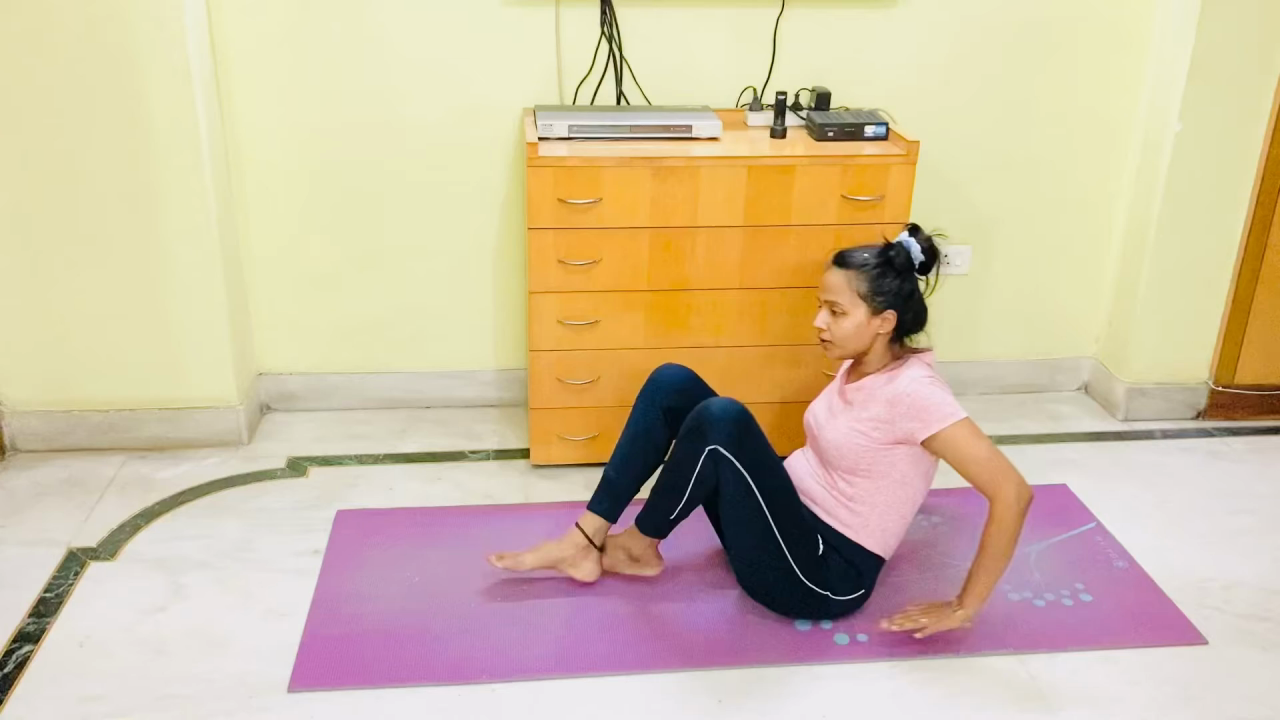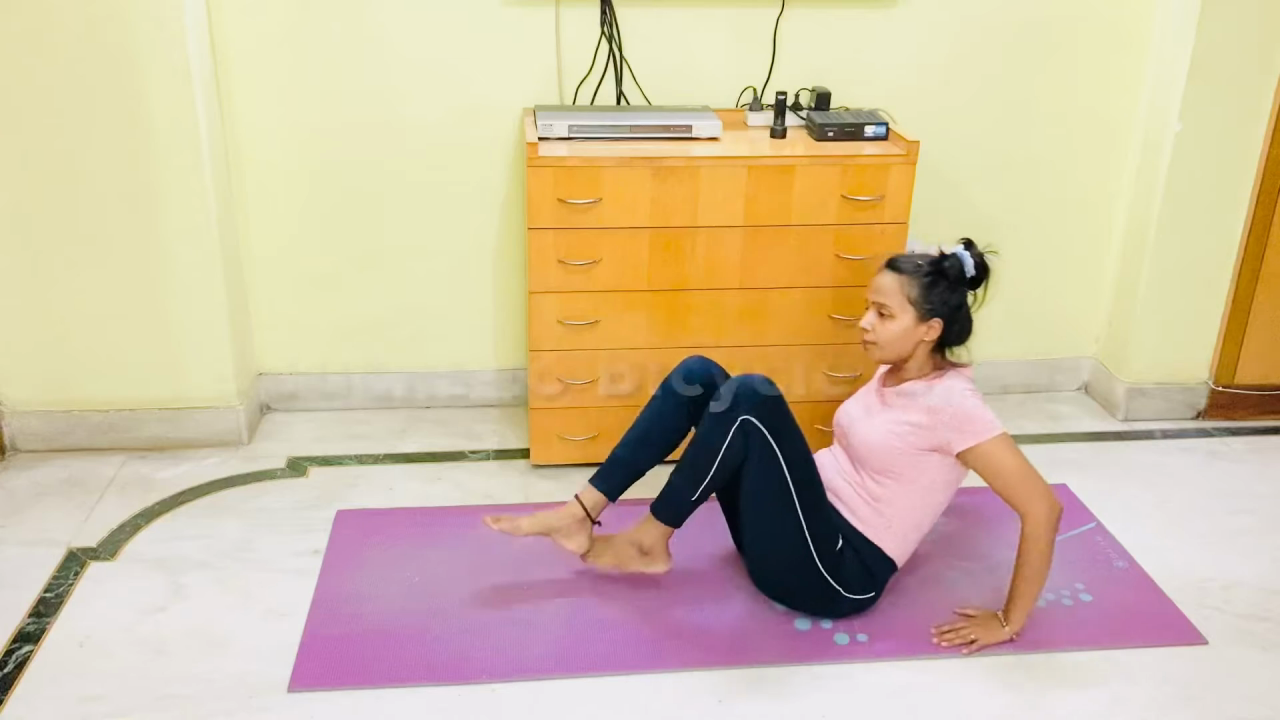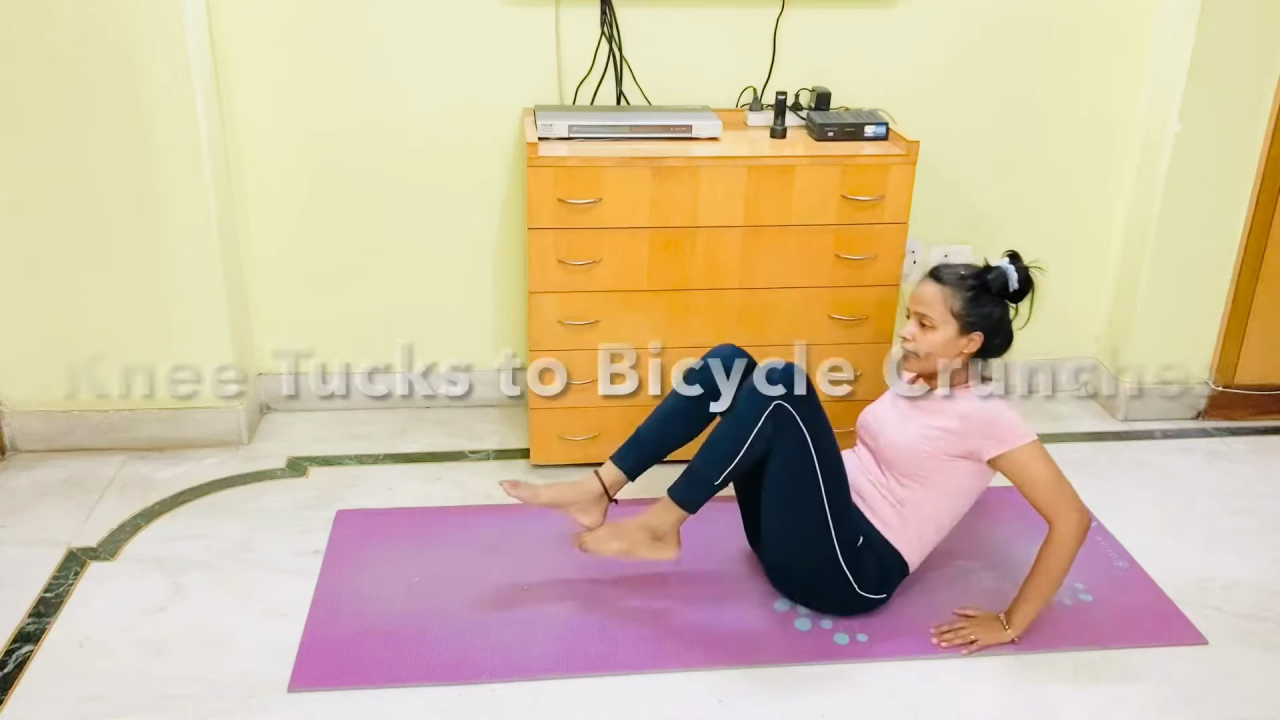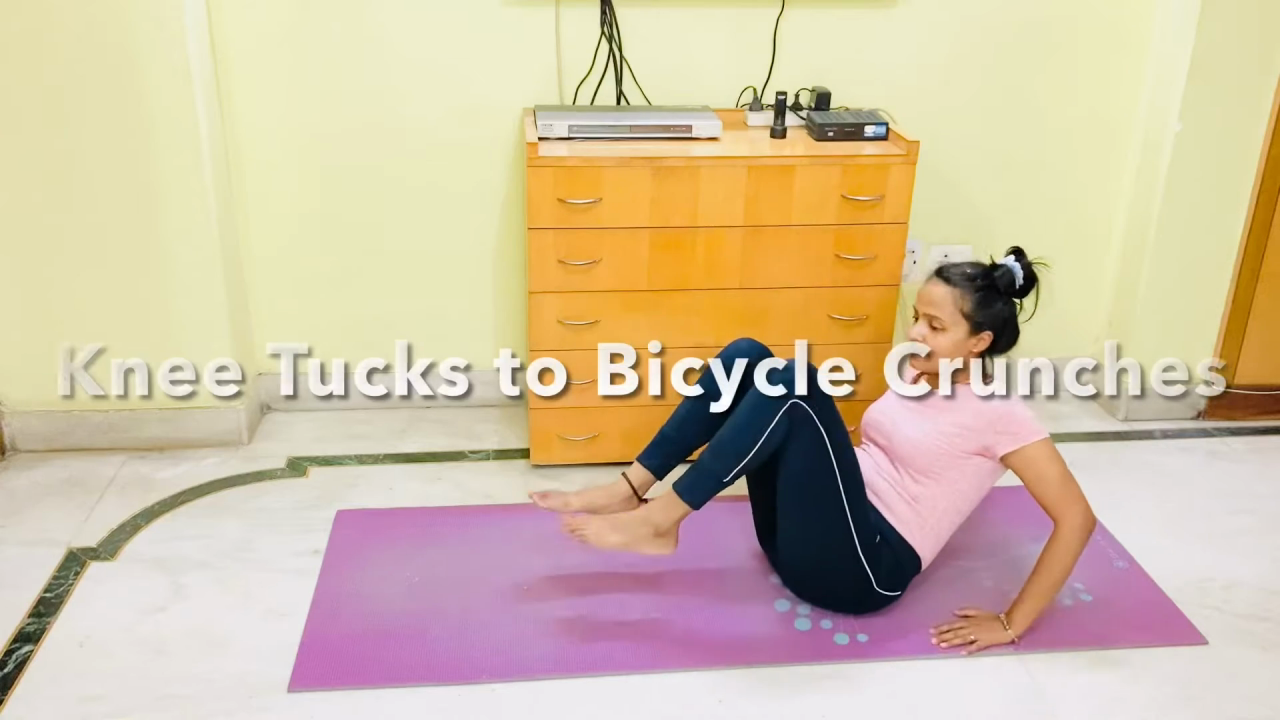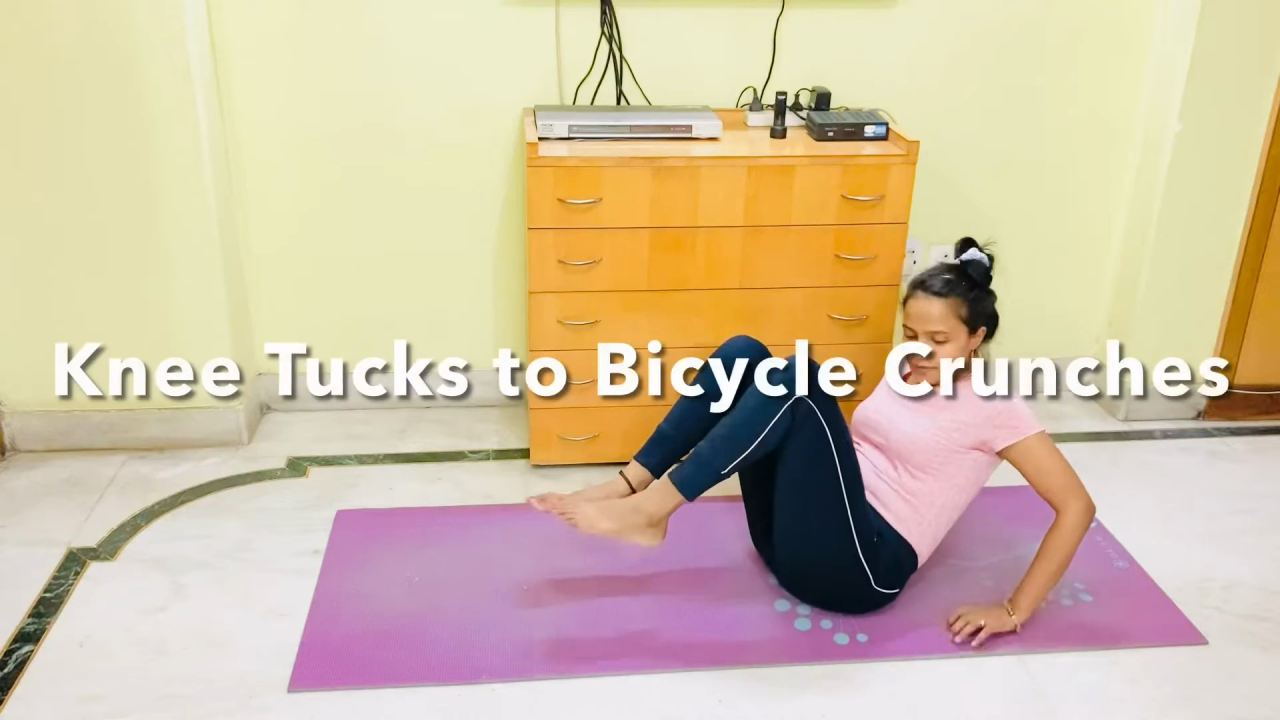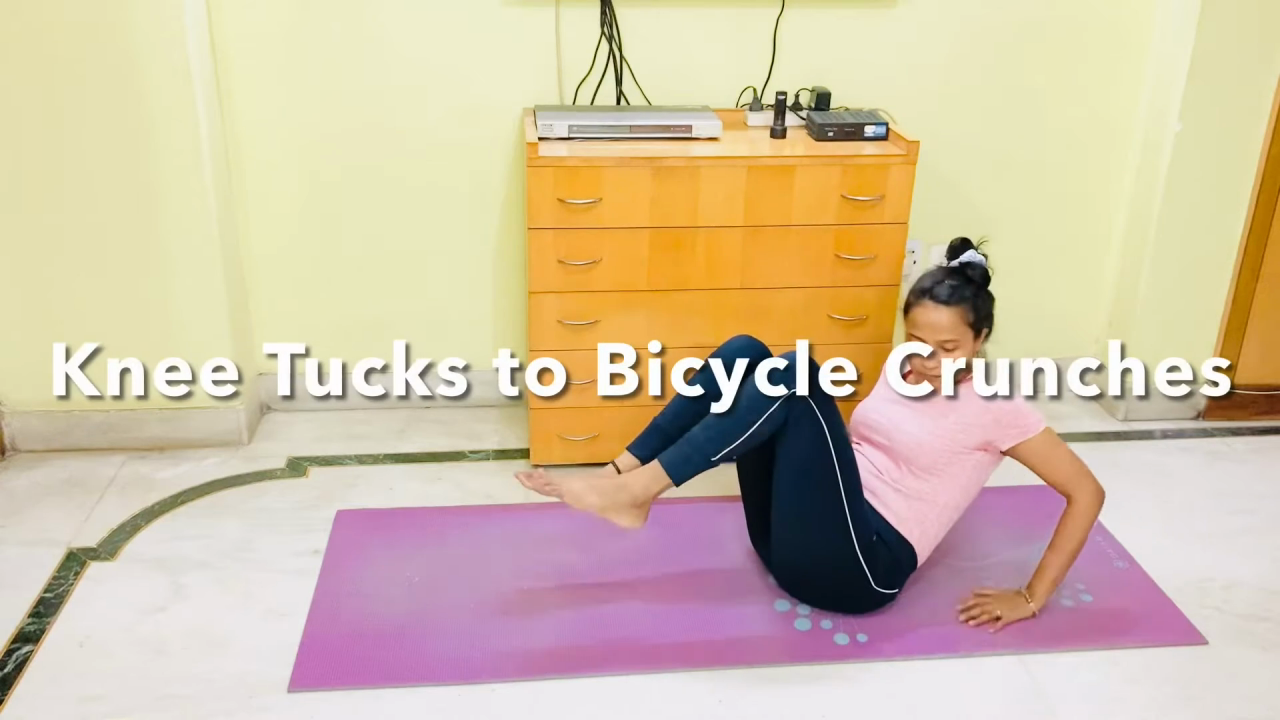
dt=0.2s
person 1, frame 1
left shoulder: (911, 393)
right shoulder: (862, 364)
left elbow: (1011, 491)
left wrist: (965, 605)
left hip: (822, 574)
right hip: (792, 517)
left knee: (719, 421)
right knee: (673, 383)
left ankle: (638, 545)
right ankle: (591, 539)
person 1, frame 2
left shoulder: (951, 404)
right shoulder: (897, 372)
left elbow: (1042, 508)
left wrist: (1008, 621)
left hip: (833, 571)
right hip: (801, 525)
left knee: (750, 395)
right knee: (698, 374)
left ankle: (650, 540)
right ankle: (583, 512)
person 1, frame 3
left shoulder: (985, 416)
right shoulder: (920, 380)
left elbow: (1072, 520)
left wrist: (1010, 624)
left hip: (847, 569)
right hip: (806, 527)
left knee: (784, 383)
right knee: (729, 362)
left ankle: (660, 526)
right ankle: (599, 487)
person 1, frame 4
left shoulder: (997, 413)
right shoulder: (918, 374)
left elbow: (1075, 518)
left wrist: (1012, 623)
left hip: (859, 567)
right hip: (801, 532)
left knee: (794, 381)
right knee: (745, 356)
left ankle: (661, 521)
right ankle: (631, 487)
person 1, frame 5
left shoulder: (992, 408)
right shoulder: (905, 374)
left elbow: (1076, 504)
left wrist: (1017, 607)
left hip: (858, 566)
right hip: (795, 534)
left knee: (798, 376)
right knee: (742, 353)
left ankle: (652, 511)
right ankle: (632, 483)
person 1, frame 6
left shoulder: (996, 410)
right shoulder: (904, 372)
left elbow: (1087, 494)
left wrist: (1030, 597)
left hip: (855, 565)
right hip: (791, 535)
left knee: (796, 375)
right knee: (745, 353)
left ankle: (638, 493)
right ankle: (624, 473)
